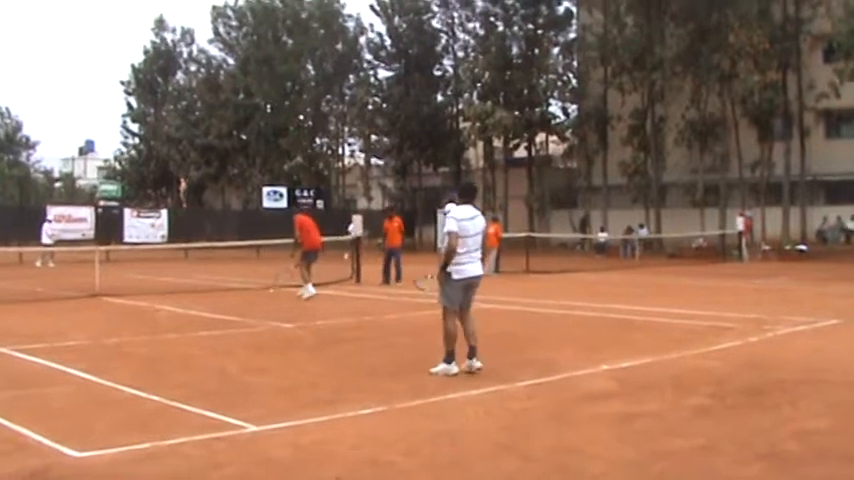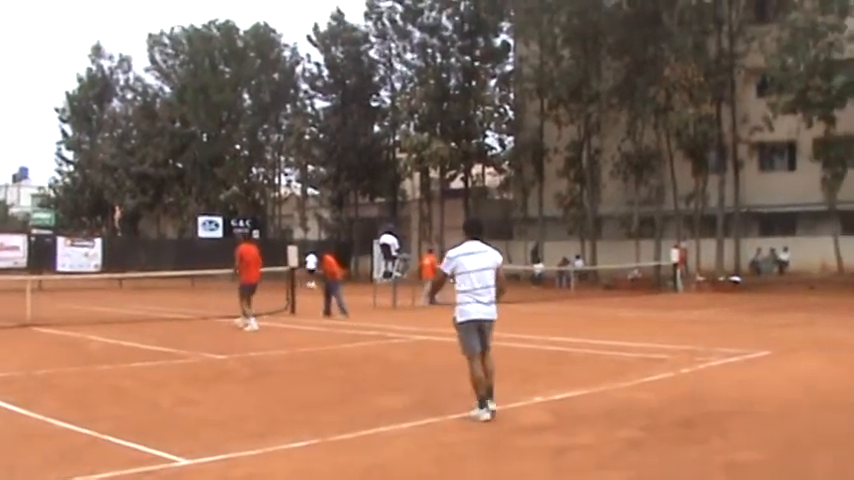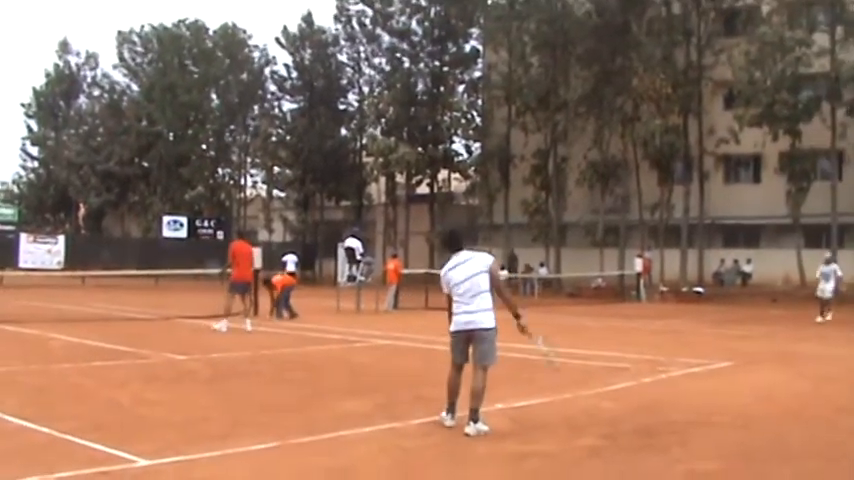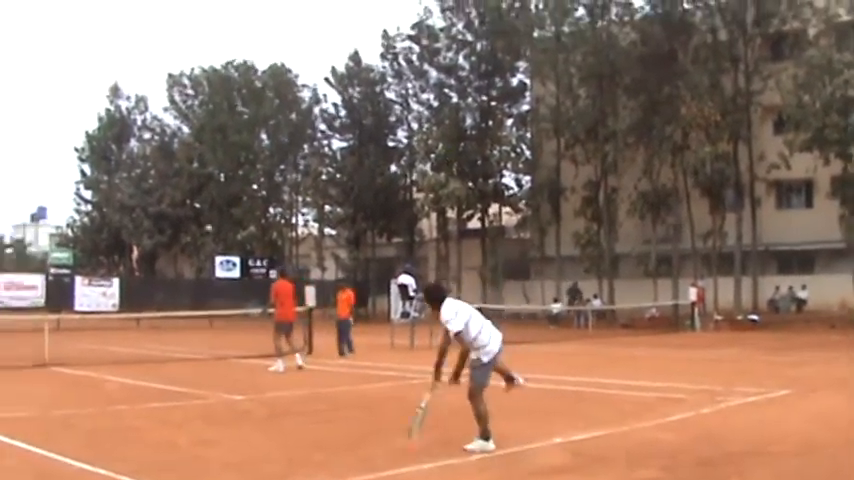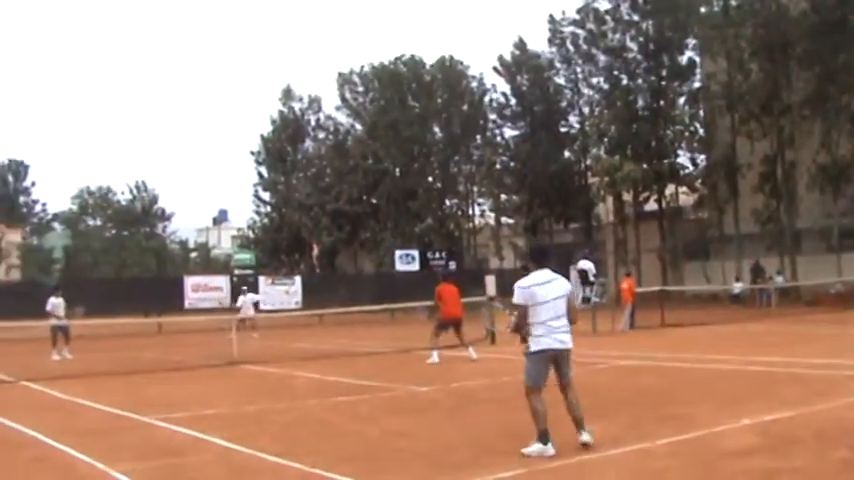
dt=1s
person 1, frame 1
left shoulder: (453, 216)
right shoulder: (480, 217)
left elbow: (452, 247)
right elbow: (483, 248)
left wrist: (442, 269)
left hip: (457, 273)
right hip: (475, 272)
left knee: (449, 315)
right knee: (465, 314)
left ankle: (449, 362)
right ankle: (472, 358)
person 1, frame 2
left shoulder: (454, 255)
right shoulder: (494, 254)
left elbow: (438, 282)
right elbow: (501, 288)
left wrist: (432, 293)
left hip: (466, 313)
right hip: (488, 312)
left knee: (474, 359)
right knee: (485, 355)
left ankle: (482, 407)
right ankle: (489, 401)
person 1, frame 3
left shoulder: (445, 271)
right shoulder: (485, 258)
right elbow: (501, 291)
left wrist: (452, 325)
right wrist: (517, 316)
left hip: (459, 324)
right hip: (483, 322)
left knee: (456, 368)
right knee: (480, 370)
left ankle: (450, 414)
right ankle: (473, 421)
person 1, frame 4
left shoulder: (448, 316)
right shoulder: (452, 303)
left elbow: (465, 348)
right elbow: (444, 344)
left wrist: (456, 374)
right wrist: (438, 368)
left hip: (483, 352)
right hip: (494, 338)
left knee: (474, 395)
left ankle: (485, 439)
right ankle: (512, 378)
person 1, frame 5
left shoulder: (522, 285)
right shoulder: (563, 282)
left elbow: (521, 321)
right elbow: (570, 318)
left wrist: (522, 333)
left hip: (540, 345)
right hip: (564, 342)
left knee: (533, 392)
right knee: (567, 388)
left ankle: (544, 443)
right ankle: (583, 432)
